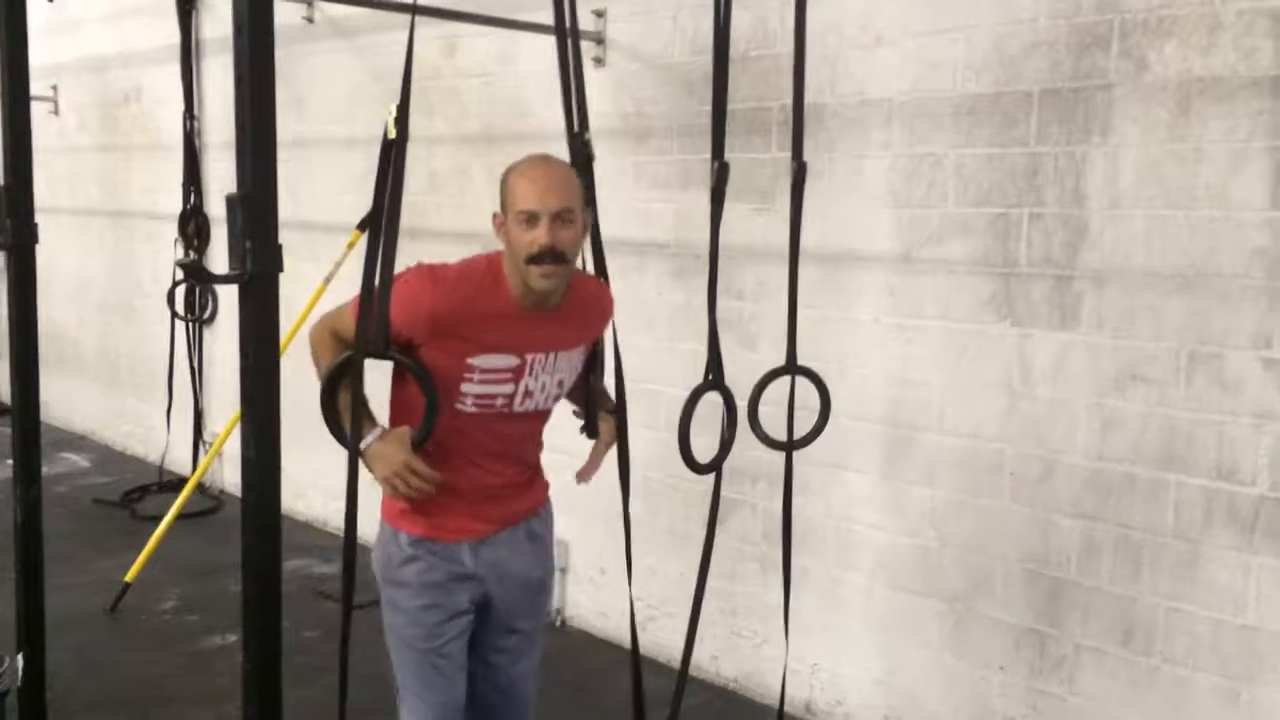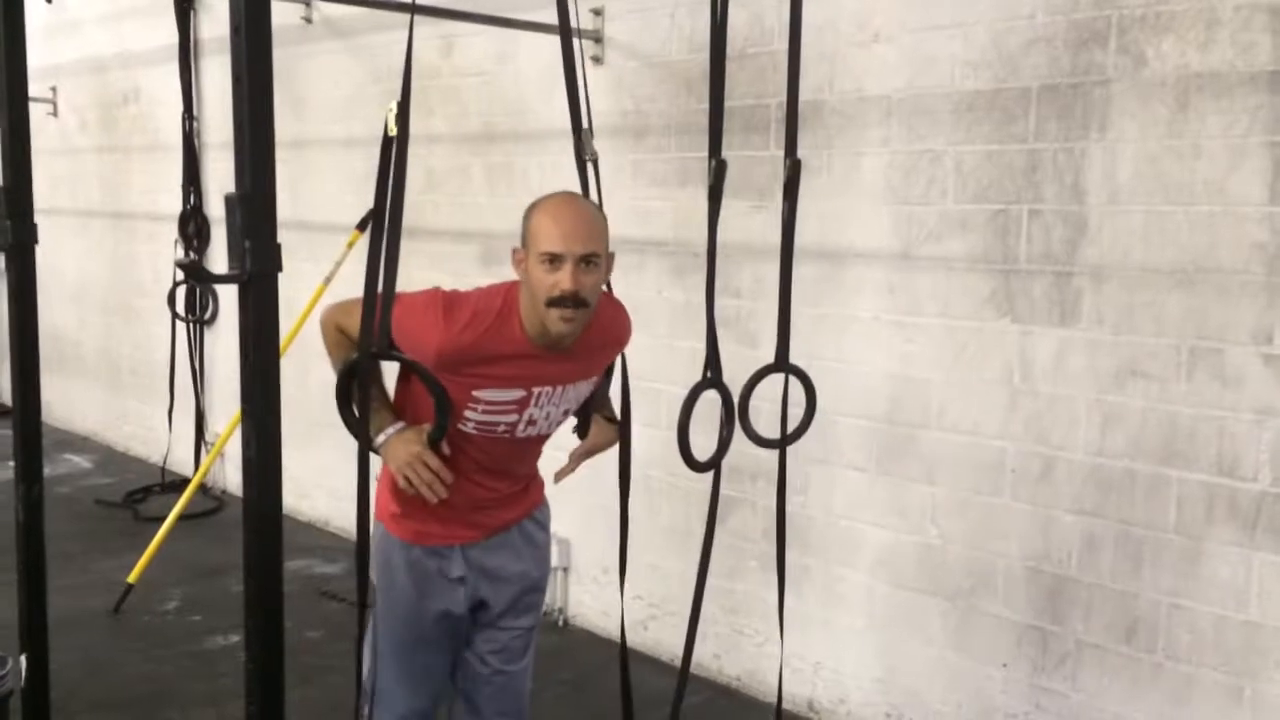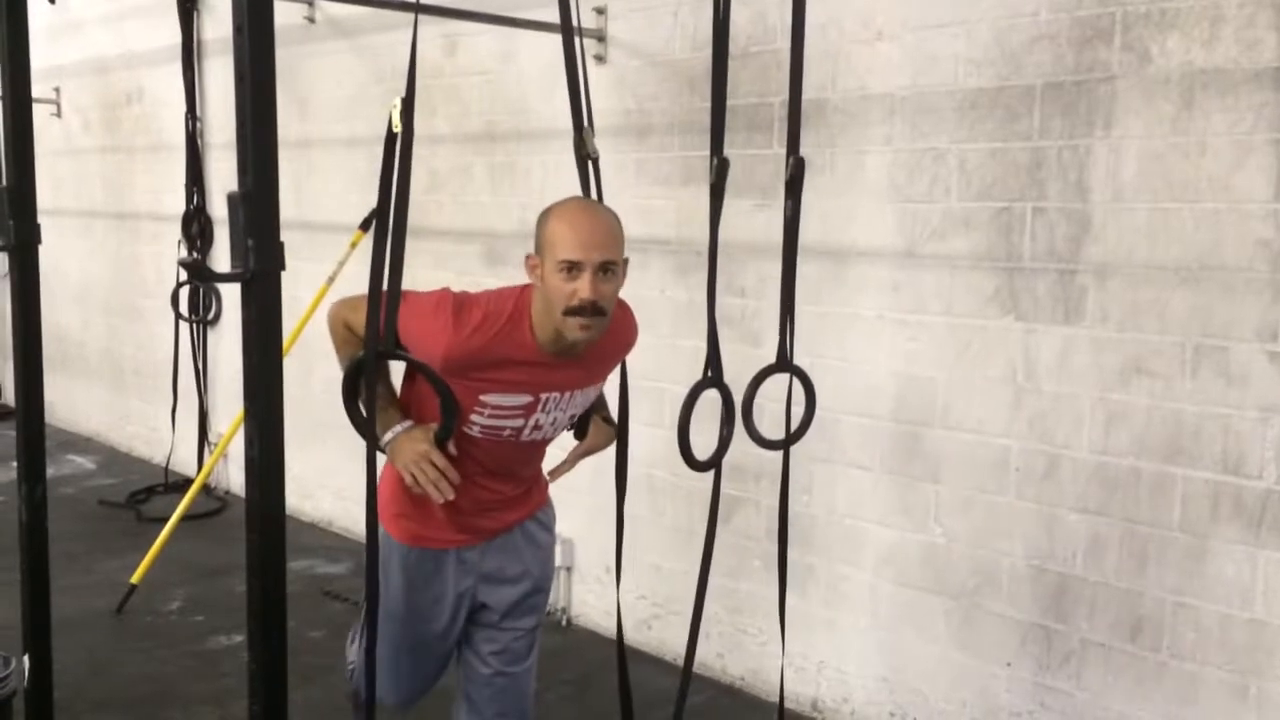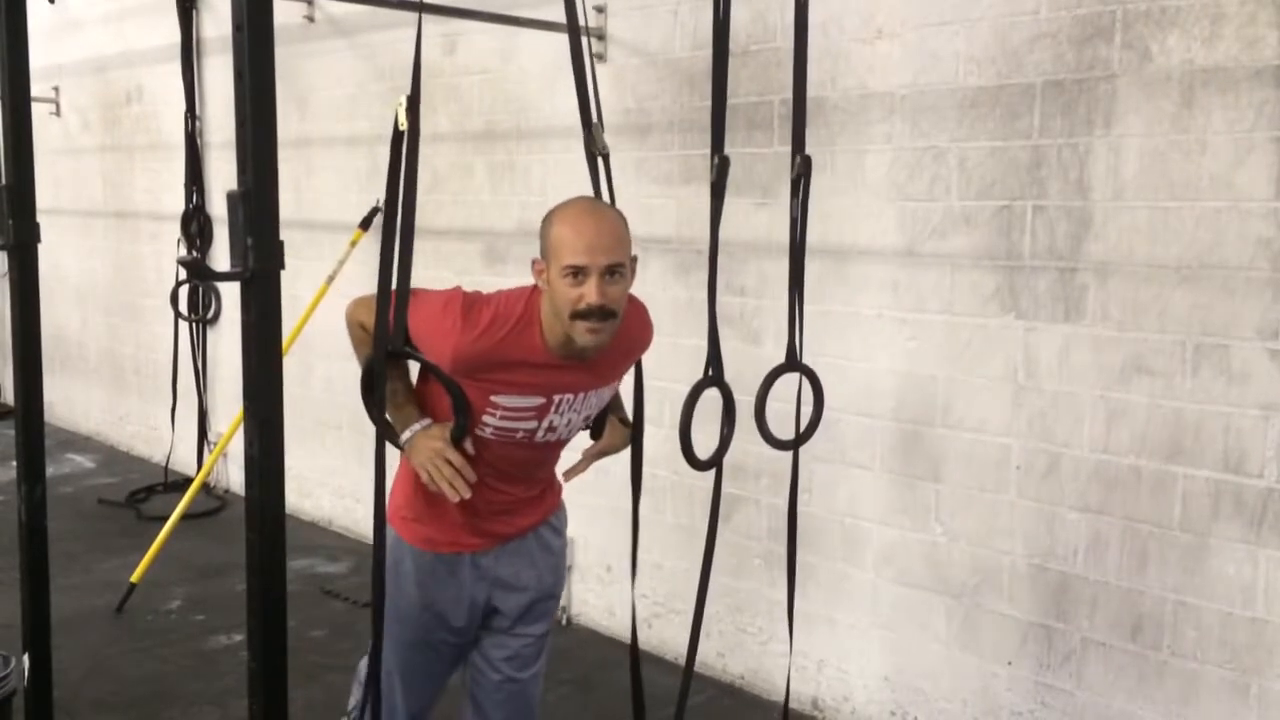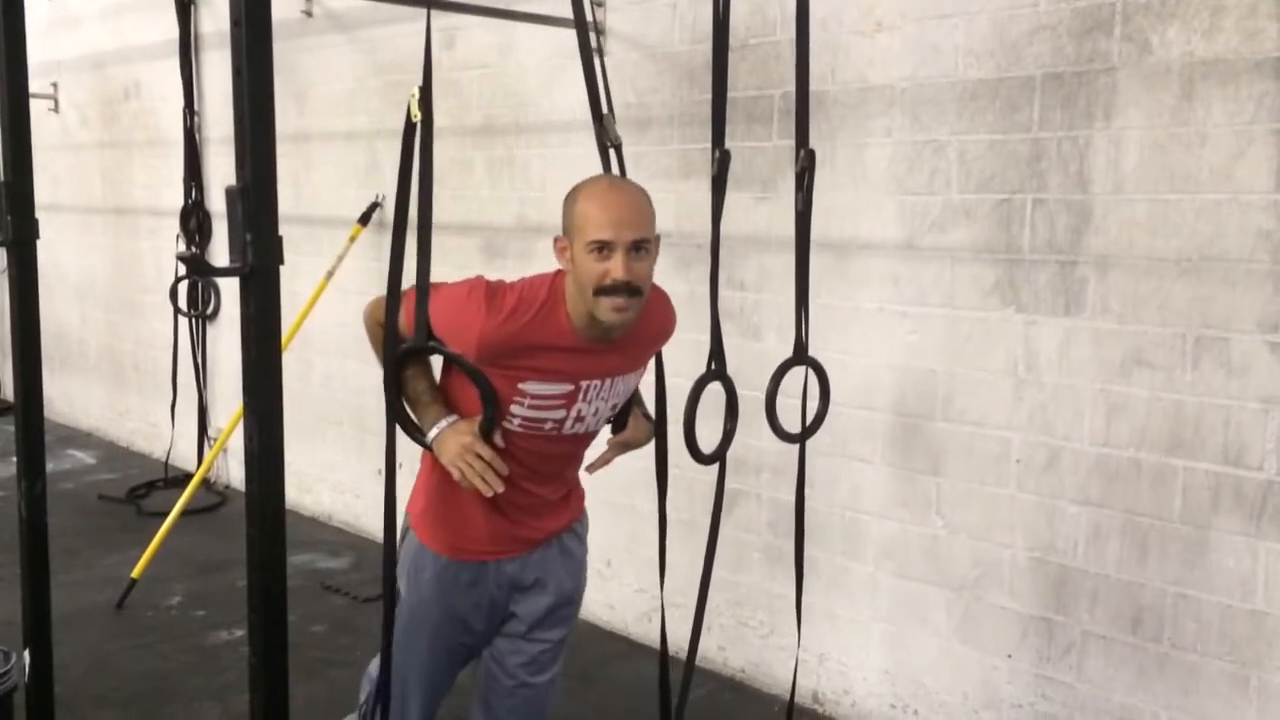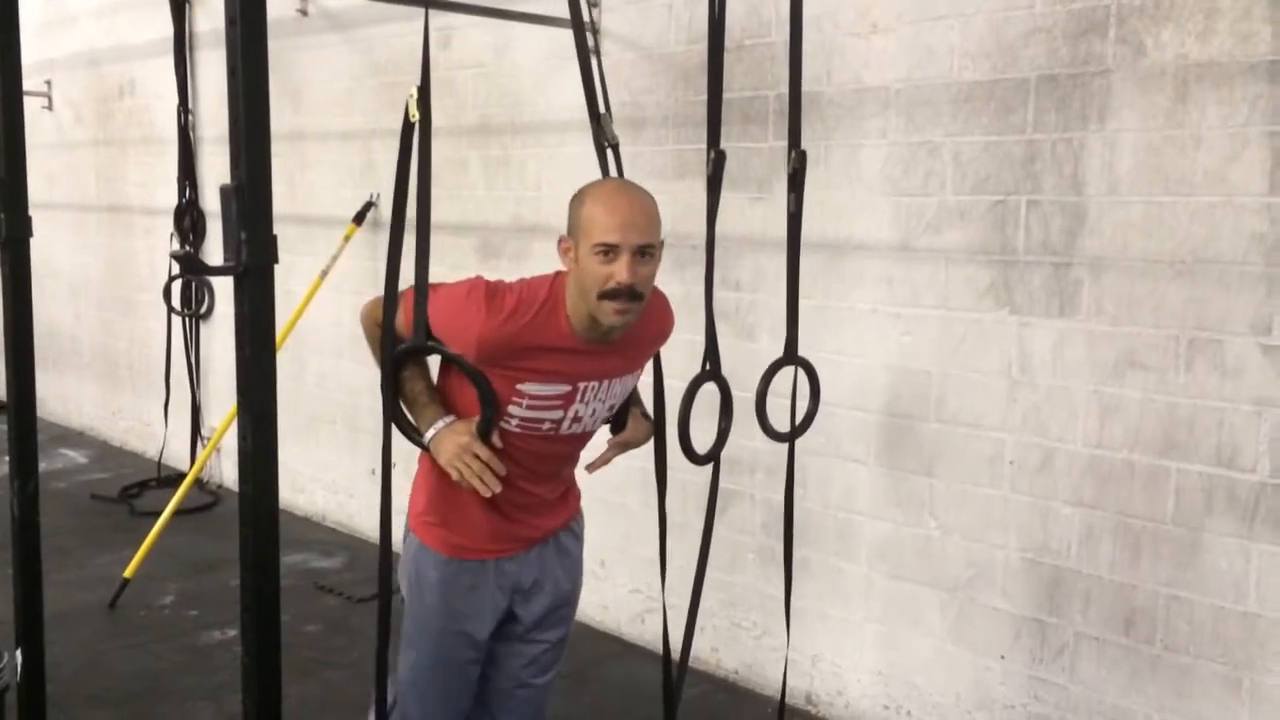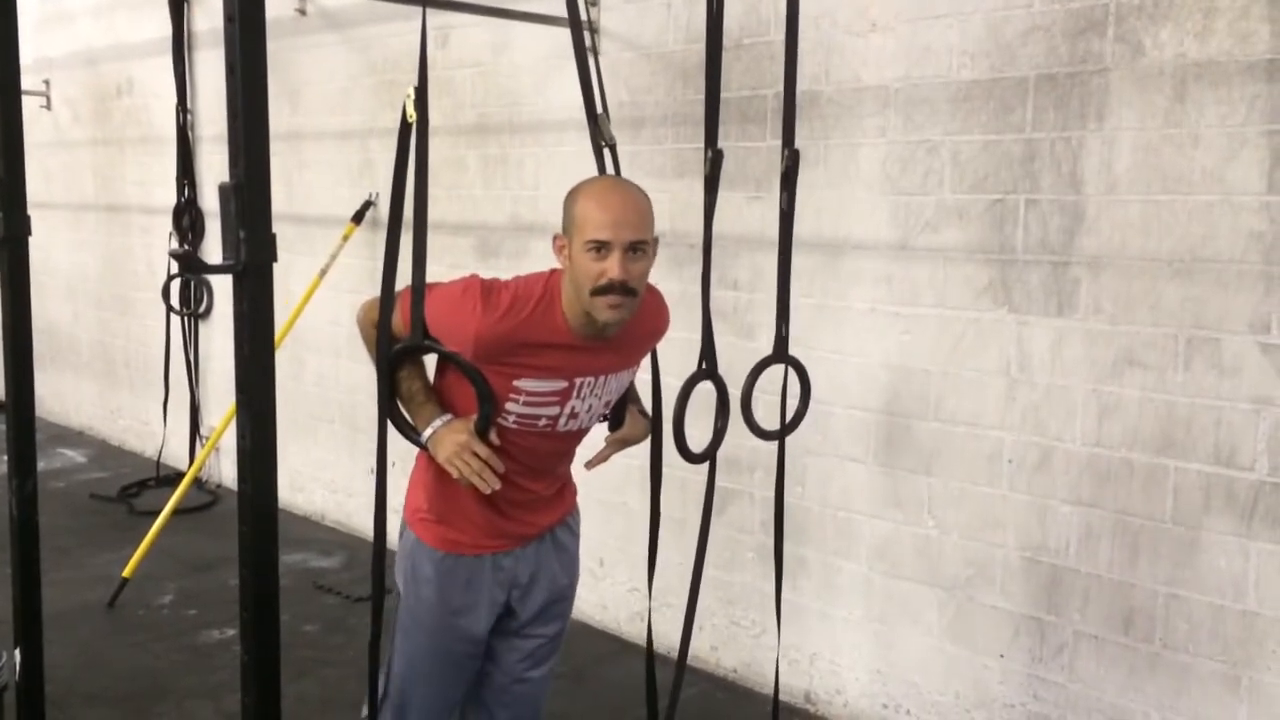
dt=0.4s
person 1, frame 1
left shoulder: (593, 304)
right shoulder: (437, 295)
right elbow: (328, 337)
left wrist: (603, 410)
right wrist: (370, 440)
left hip: (523, 529)
right hip: (429, 539)
person 1, frame 2
left shoulder: (611, 327)
right shoulder: (452, 325)
right elbow: (337, 323)
left wrist: (603, 415)
right wrist: (386, 431)
left hip: (515, 530)
right hip: (422, 535)
person 1, frame 3
left shoulder: (618, 330)
right shoulder: (463, 328)
right elbow: (345, 317)
left wrist: (601, 416)
right wrist: (393, 428)
left hip: (519, 530)
right hip: (426, 530)
right ankle: (370, 640)
person 1, frame 4
left shoulder: (633, 329)
right shoulder: (472, 328)
right elbow: (362, 316)
left wrist: (616, 417)
right wrist: (411, 425)
left hip: (532, 535)
right hip: (436, 536)
person 1, frame 5
left shoulder: (655, 317)
right shoulder: (497, 316)
right elbow: (381, 316)
left wrist: (637, 412)
right wrist: (438, 423)
left hip: (554, 540)
right hip: (456, 538)
person 1, frame 6
left shoulder: (653, 319)
right shoulder: (495, 316)
right elbow: (378, 317)
left wrist: (636, 412)
right wrist: (434, 423)
left hip: (551, 541)
right hip: (457, 543)
person 1, frame 7
left shoulder: (649, 316)
right shoulder: (492, 313)
right elbow: (375, 318)
left wrist: (634, 409)
right wrist: (431, 422)
left hip: (548, 536)
right hip: (454, 541)
